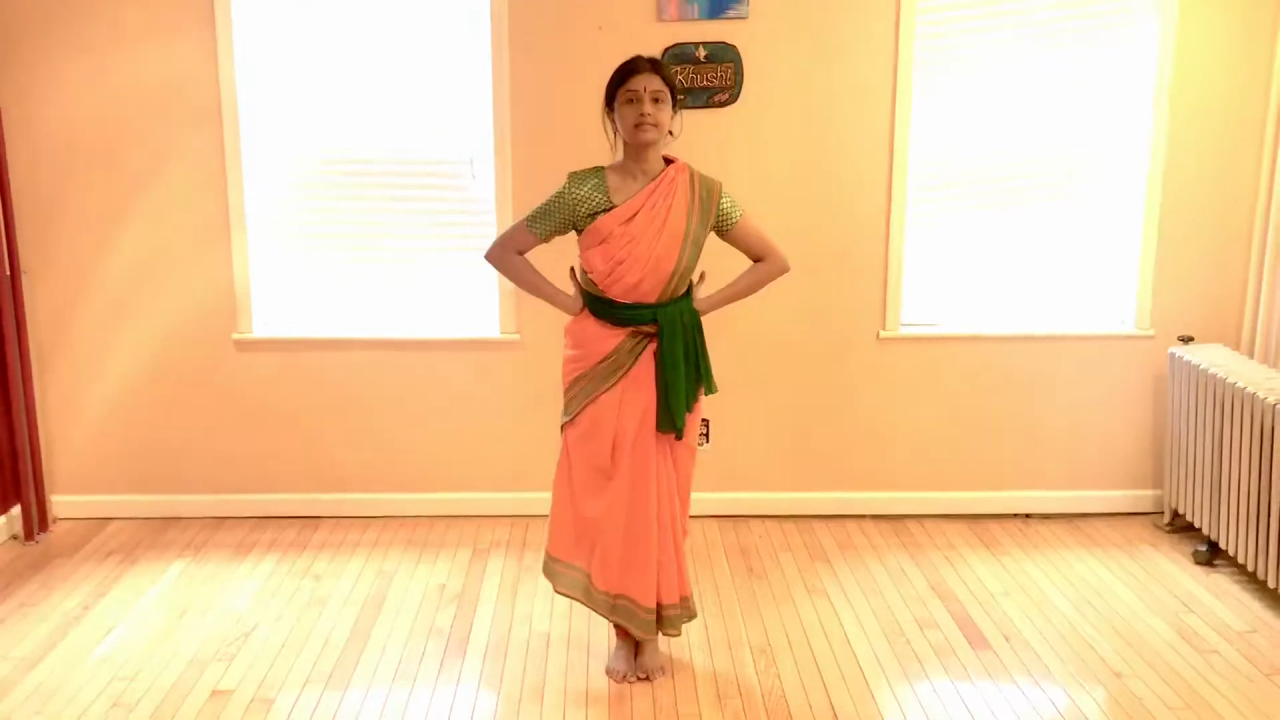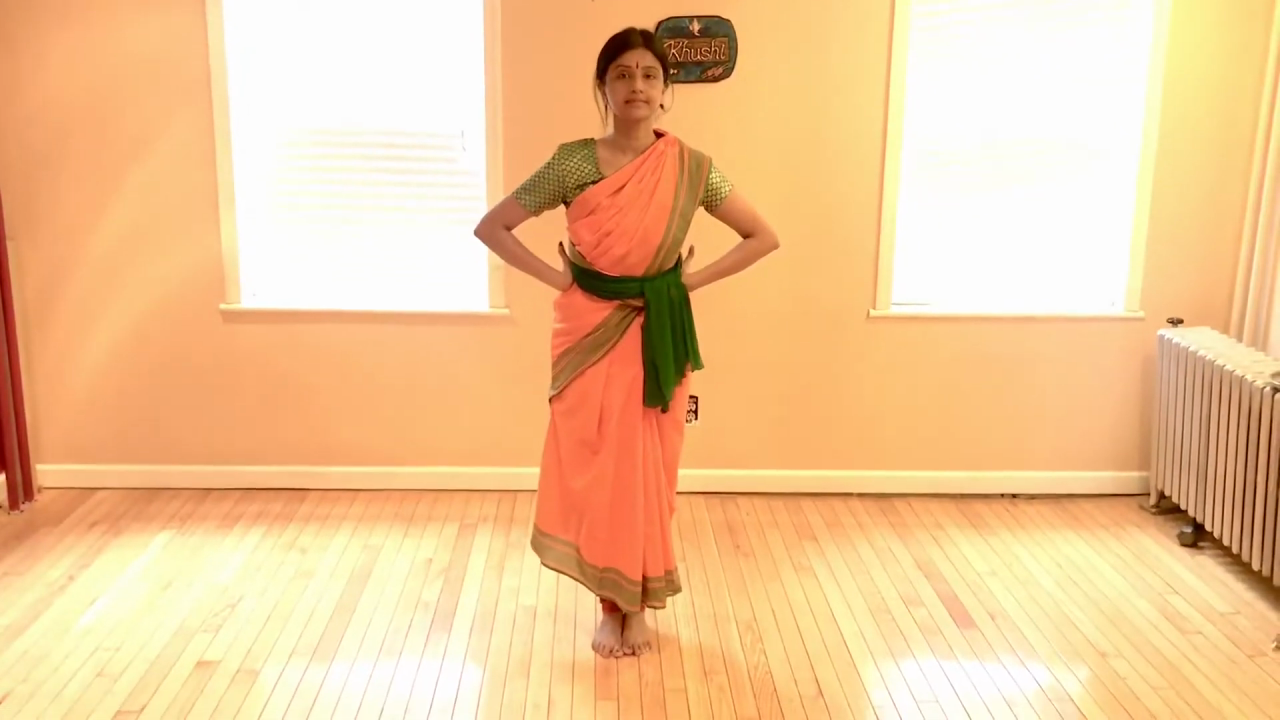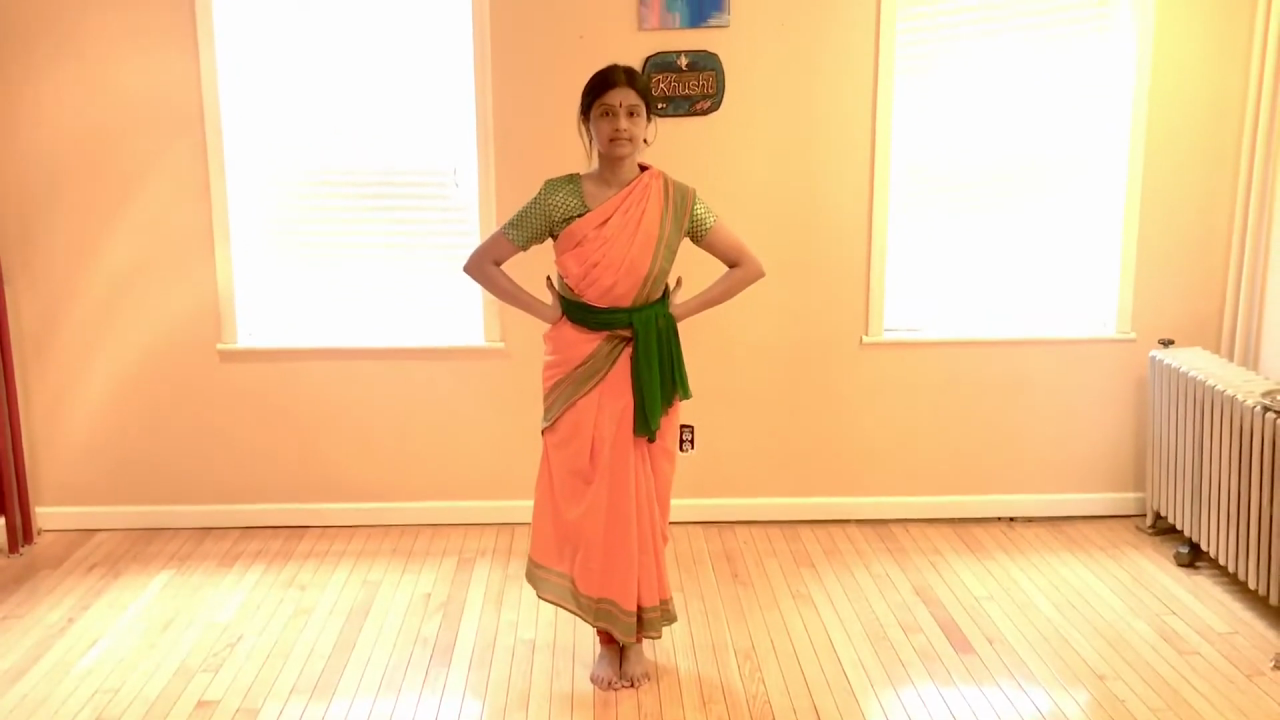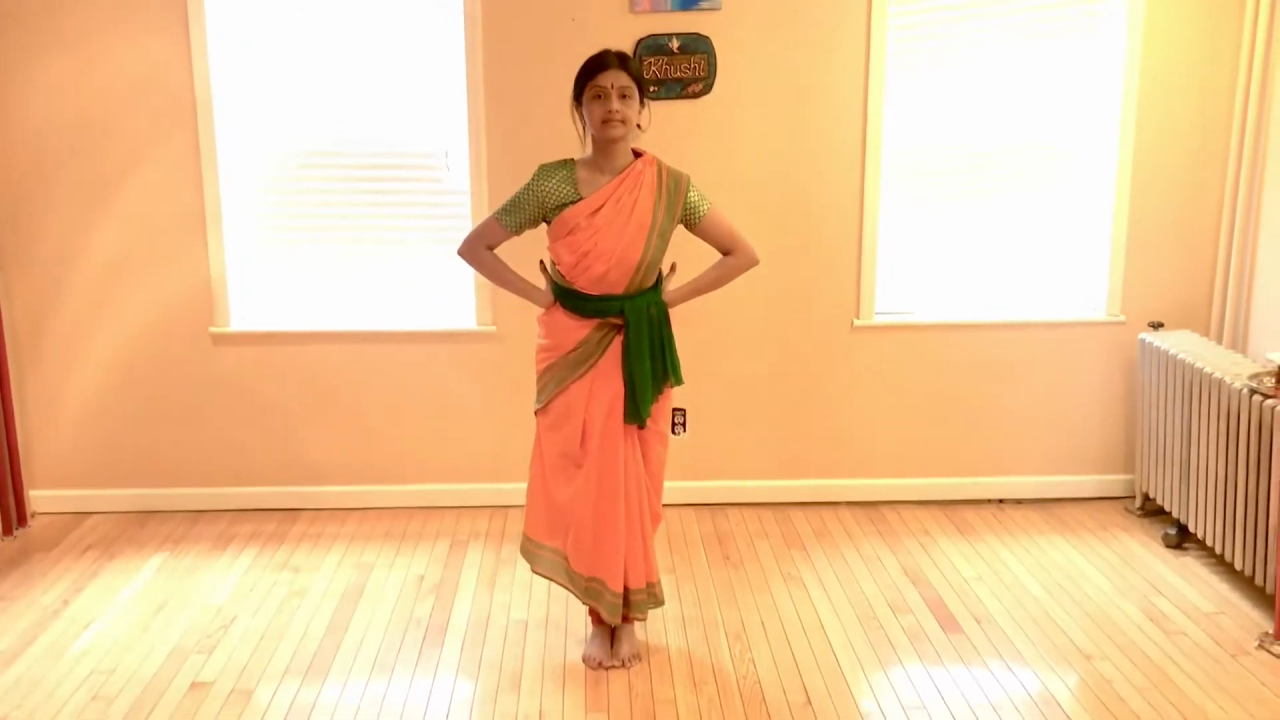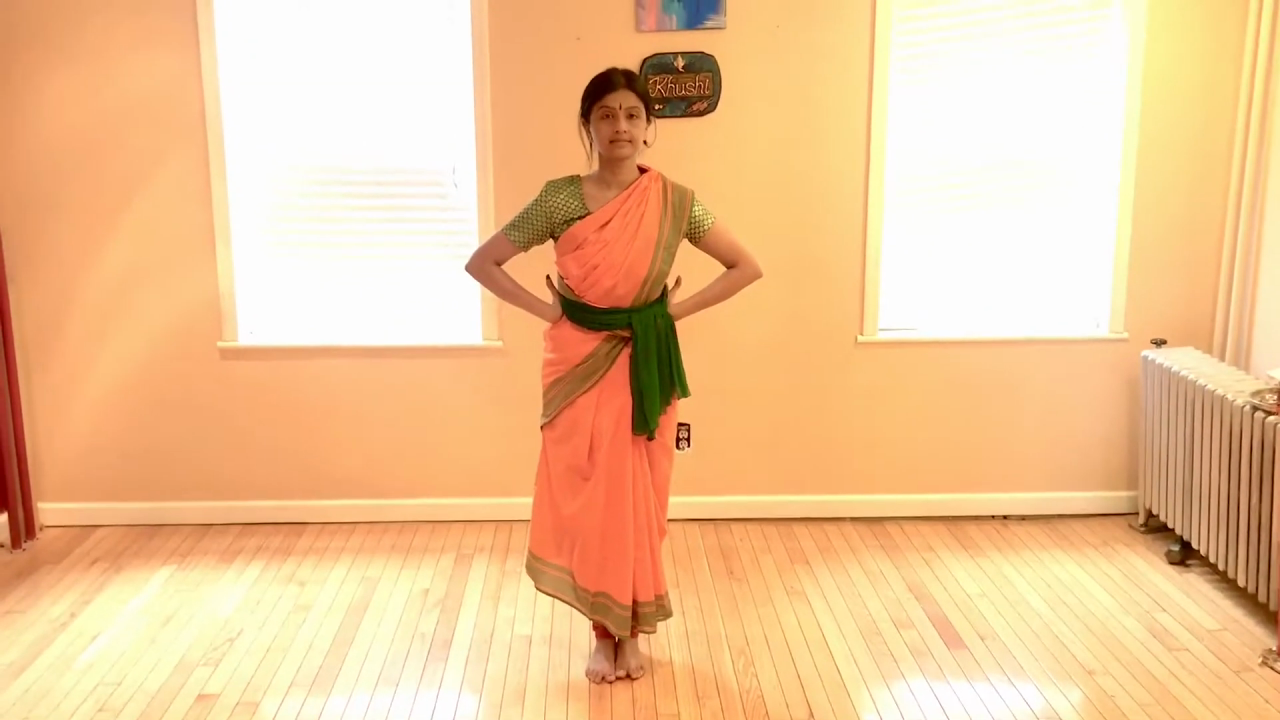
dt=1s
person 1, frame 1
left shoulder: (702, 193)
right shoulder: (584, 190)
left elbow: (774, 260)
right elbow: (502, 251)
left wrist: (705, 303)
right wrist: (569, 302)
left hip: (669, 360)
right hip: (602, 357)
left knee: (660, 493)
right knee: (607, 493)
left ankle: (652, 628)
right ankle: (623, 629)
person 1, frame 2
left shoulder: (691, 168)
right shoulder: (573, 163)
left elbow: (763, 237)
right elbow: (491, 227)
left wrist: (693, 279)
right wrist: (557, 277)
left hip: (657, 334)
right hip: (589, 332)
left knee: (648, 468)
right knee: (594, 468)
left ankle: (639, 603)
right ankle: (609, 605)
person 1, frame 3
left shoulder: (675, 200)
right shoulder: (558, 197)
left elbow: (748, 266)
right elbow: (479, 262)
left wrist: (681, 309)
right wrist: (545, 311)
left hip: (646, 368)
right hip: (580, 365)
left knee: (641, 501)
right knee: (589, 500)
left ankle: (636, 634)
right ankle: (606, 636)
person 1, frame 4
left shoulder: (670, 186)
right shoulder: (552, 183)
left elbow: (742, 253)
right elbow: (473, 246)
left wrist: (672, 296)
right wrist: (540, 295)
left hip: (638, 351)
right hip: (572, 349)
left knee: (633, 484)
right knee: (581, 484)
left ankle: (628, 615)
right ankle: (599, 616)
person 1, frame 5
left shoulder: (675, 201)
right shoulder: (559, 199)
left elbow: (746, 267)
right elbow: (481, 262)
left wrist: (678, 308)
right wrist: (547, 309)
left hip: (645, 366)
right hip: (579, 363)
left knee: (638, 498)
right knee: (587, 498)
left ankle: (633, 629)
right ankle: (602, 632)
